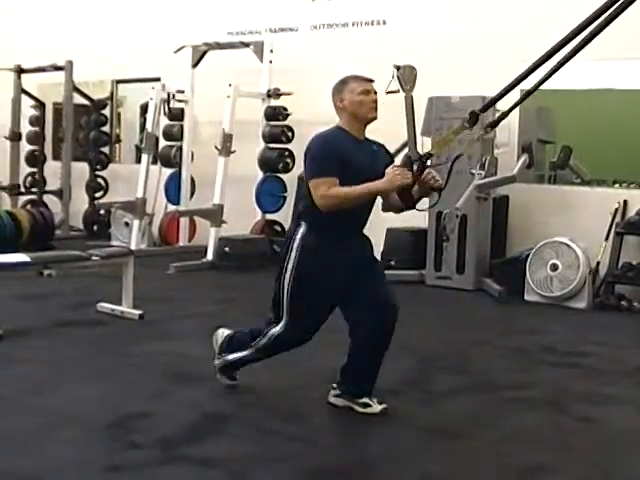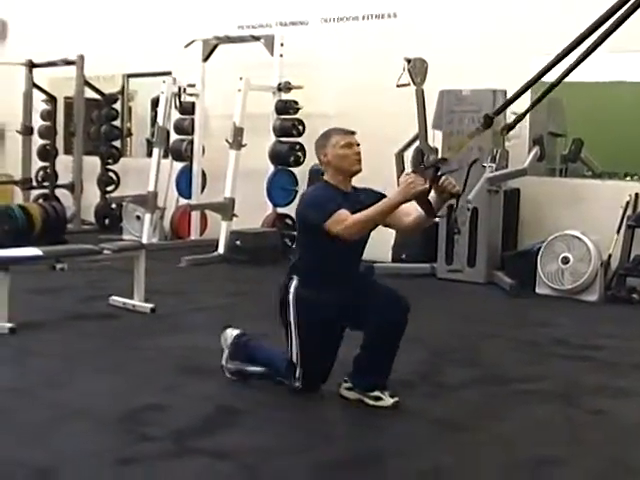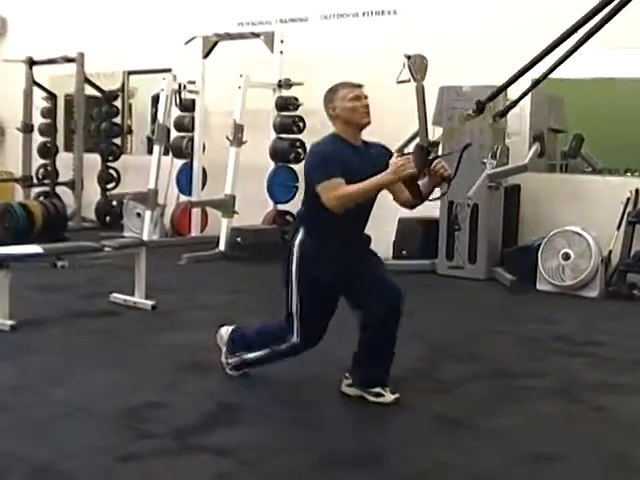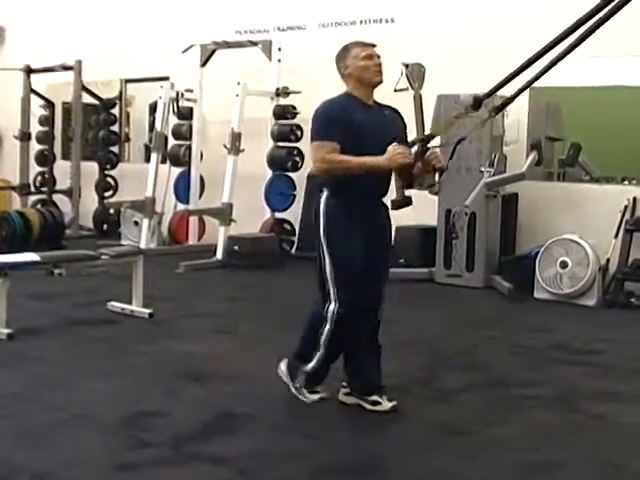
dt=0.5s
person 1, frame 1
left shoulder: (378, 152)
right shoulder: (325, 145)
left elbow: (396, 204)
right elbow: (325, 199)
left wrist: (420, 189)
right wrist: (381, 185)
left hip: (353, 245)
right hip: (313, 246)
left knee: (381, 314)
right knee: (295, 326)
left ankle: (353, 389)
right ankle: (230, 346)
person 1, frame 2
left shoulder: (366, 198)
right shoulder: (315, 199)
left elbow: (409, 222)
right elbow: (349, 229)
left wrist: (437, 199)
right wrist: (399, 196)
left hip: (348, 286)
right hip: (307, 293)
left knee: (394, 309)
right knee: (307, 377)
left ankle: (364, 383)
right ankle: (239, 346)
person 1, frame 3
left shoulder: (377, 153)
right shoulder: (324, 153)
left elbow: (408, 198)
right elbow: (336, 200)
left wrist: (432, 181)
right wrist: (388, 176)
left hip: (353, 248)
right hip: (313, 250)
left knee: (387, 300)
right knee: (302, 335)
left ankle: (365, 379)
right ankle: (236, 342)
person 1, frame 4
left shoulder: (391, 116)
right shoulder: (333, 111)
left elbow: (401, 167)
right elbow: (322, 161)
left wrist: (425, 164)
right wrist: (379, 161)
left hip: (375, 214)
right hip: (339, 214)
left knee: (368, 305)
right knee: (341, 303)
left ankle: (362, 386)
right ankle: (299, 369)
